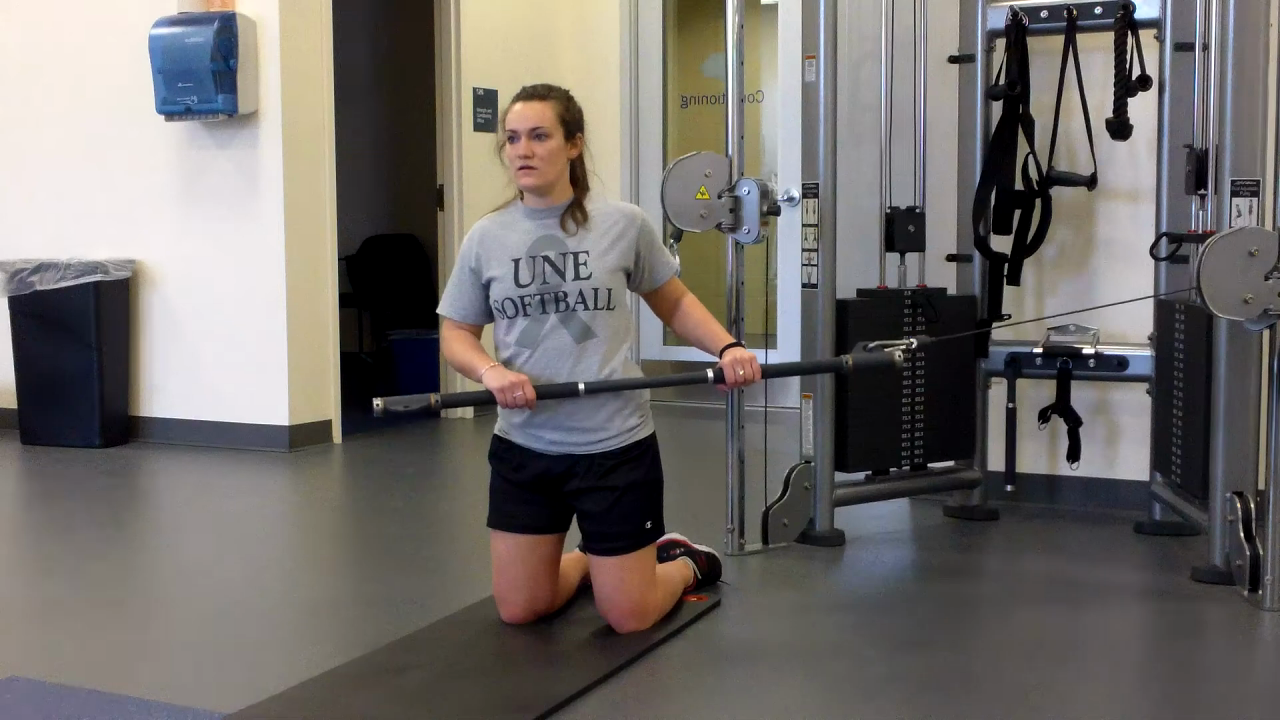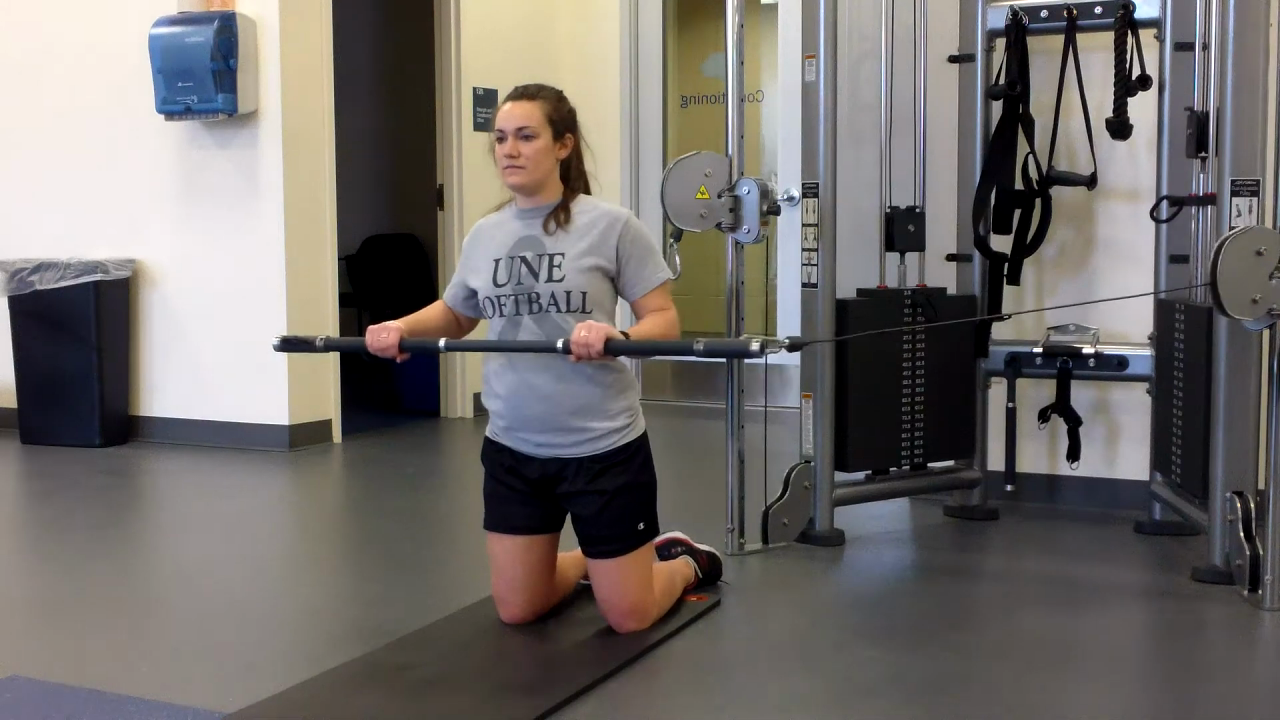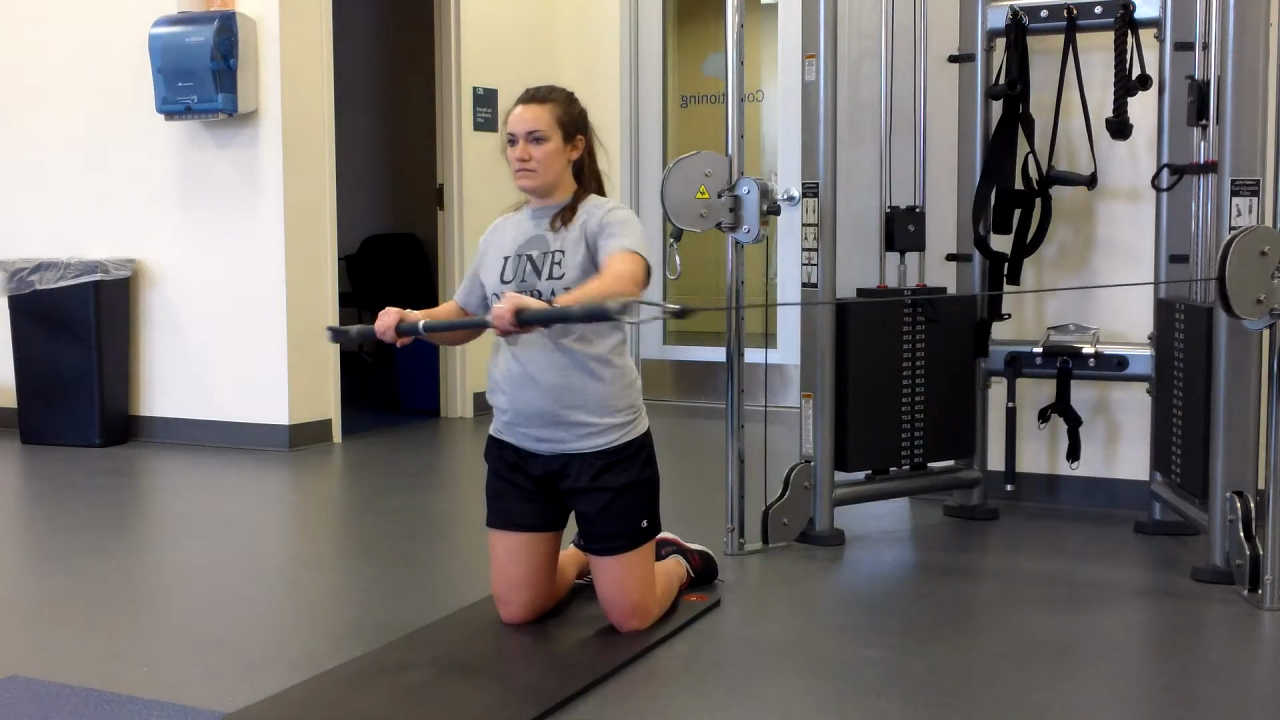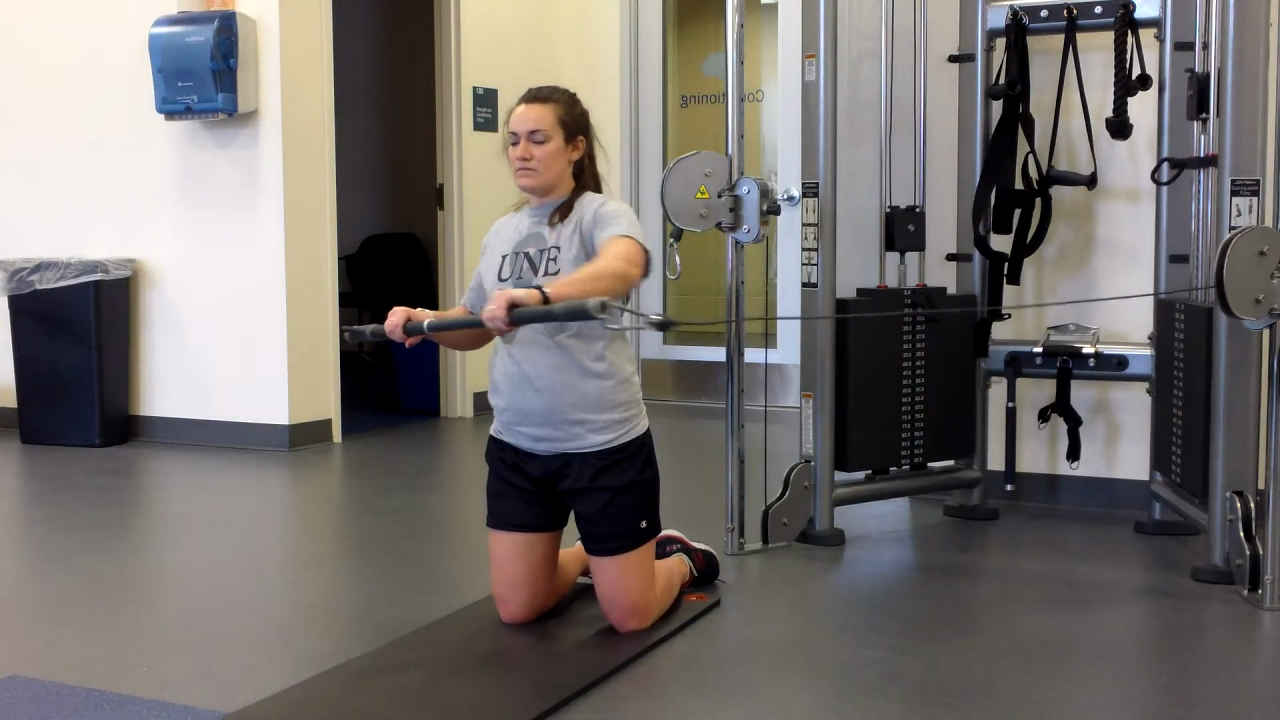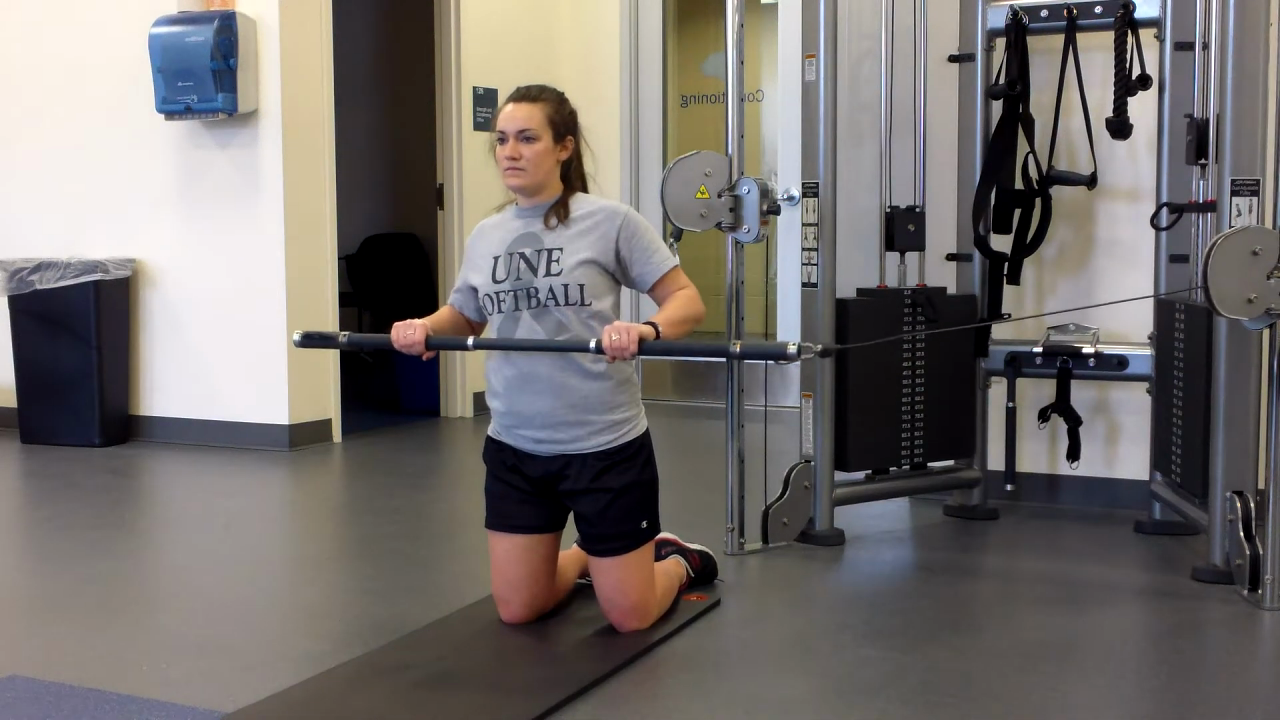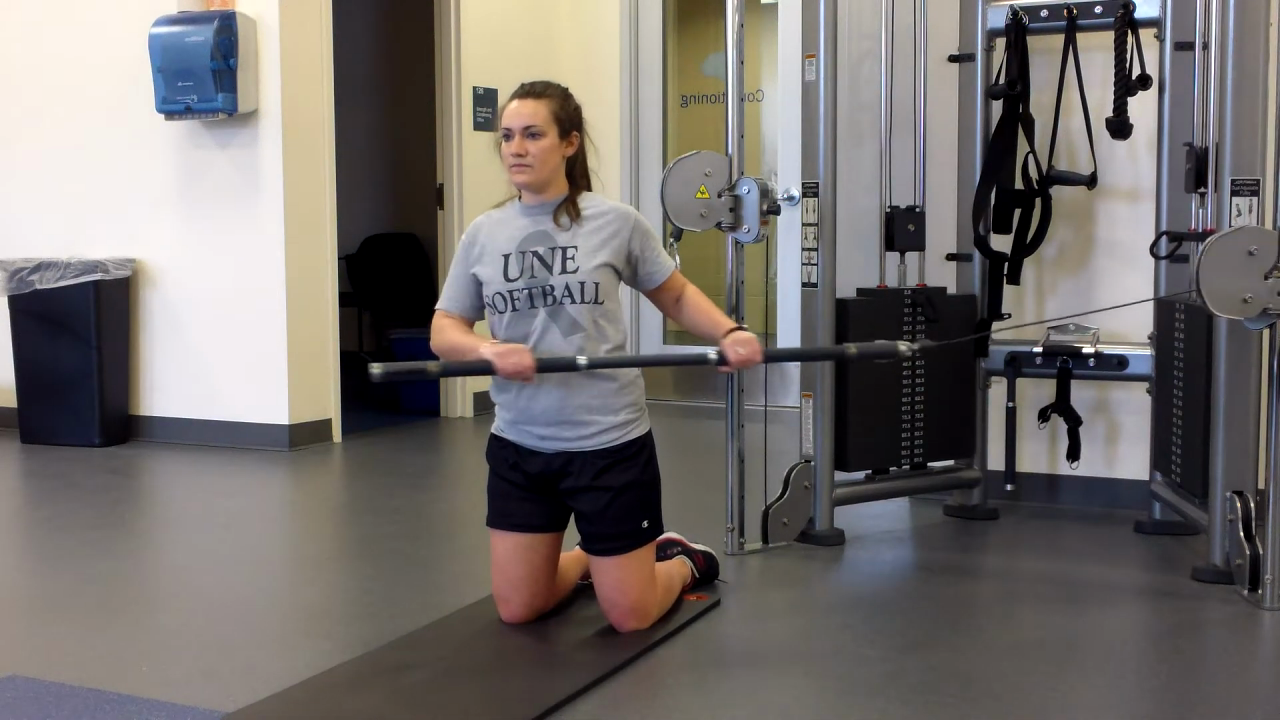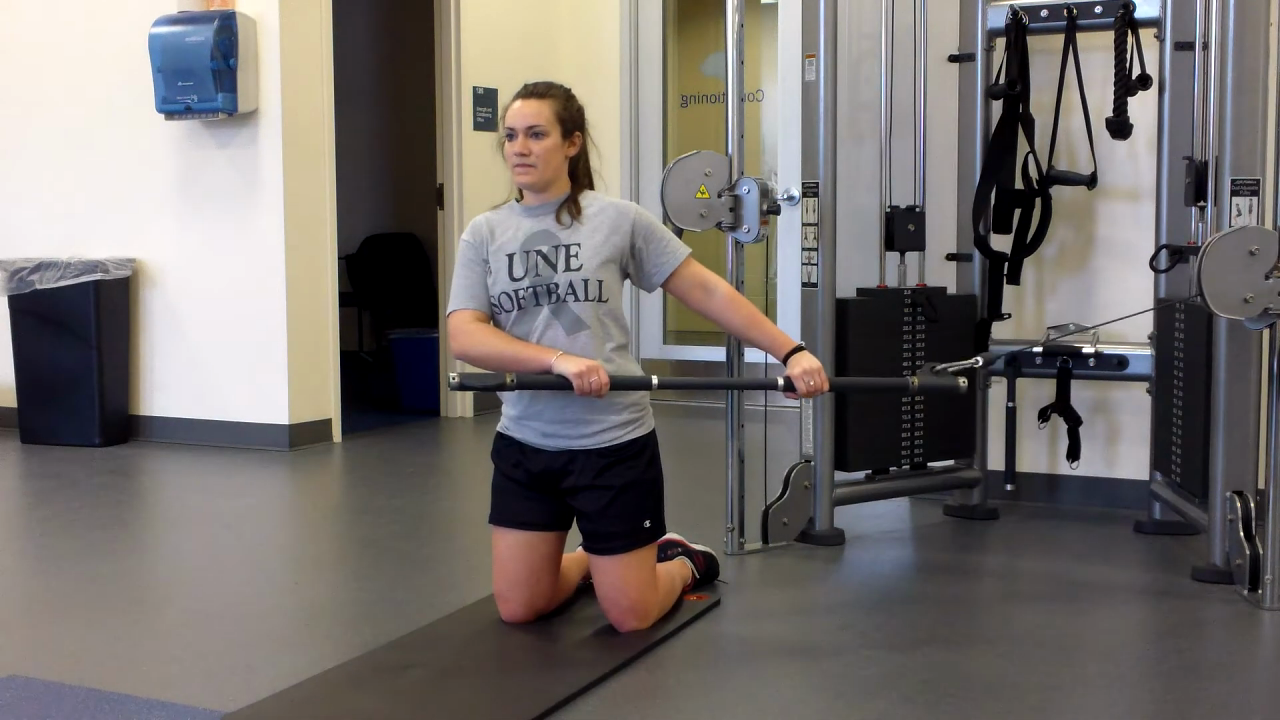
dt=0.7s
person 1, frame 1
left shoulder: (624, 224)
right shoulder: (484, 238)
left elbow: (674, 302)
right elbow: (455, 335)
left wrist: (727, 347)
right wrist: (489, 370)
left hip: (614, 445)
right hip: (523, 447)
left knee: (629, 616)
right knee: (519, 610)
left ankle: (684, 562)
right ankle: (590, 560)
person 1, frame 2
left shoulder: (611, 226)
right shoulder: (483, 235)
left elbow: (664, 322)
right elbow: (455, 316)
left wrist: (617, 336)
right wrist: (401, 327)
left hip: (602, 446)
right hip: (512, 449)
left knee: (628, 617)
right knee: (517, 611)
left ankle: (683, 561)
right ankle: (589, 560)
person 1, frame 3
left shoulder: (609, 219)
right shoulder: (498, 233)
left elbow: (626, 281)
right elbow: (460, 320)
left wrist: (547, 305)
right wrist: (412, 319)
left hip: (605, 444)
right hip: (517, 446)
left knee: (629, 616)
right knee: (516, 609)
left ankle: (678, 560)
right ankle: (583, 556)
person 1, frame 4
left shoulder: (604, 214)
right shoulder: (501, 232)
left elbow: (625, 267)
right elbow: (474, 329)
left wrist: (535, 295)
right wrist: (422, 320)
left hip: (604, 443)
right hip: (517, 445)
left knee: (630, 616)
right knee: (517, 610)
left ankle: (681, 559)
right ankle: (588, 555)
person 1, frame 5
left shoulder: (610, 222)
right shoulder: (485, 235)
left elbow: (687, 302)
right elbow: (463, 319)
left wrist: (647, 331)
right wrist: (423, 327)
left hip: (604, 445)
right hip: (515, 448)
left knee: (630, 615)
right knee: (517, 611)
left ankle: (677, 560)
right ankle: (586, 557)
person 1, frame 6
left shoulder: (615, 222)
right shoulder: (483, 234)
left elbow: (677, 296)
right elbow: (444, 329)
left wrist: (729, 332)
right wrist: (487, 350)
left hip: (609, 443)
right hip: (519, 447)
left knee: (631, 615)
right knee: (517, 610)
left ankle: (683, 560)
right ankle: (589, 559)
person 1, frame 7
left shoulder: (618, 220)
right shoulder: (483, 234)
left elbow: (705, 290)
right elbow: (464, 338)
left wrist: (790, 352)
right wrist: (558, 359)
left hip: (612, 442)
right hip: (524, 445)
left knee: (631, 616)
right knee: (518, 609)
left ankle: (684, 561)
right ankle: (589, 559)
